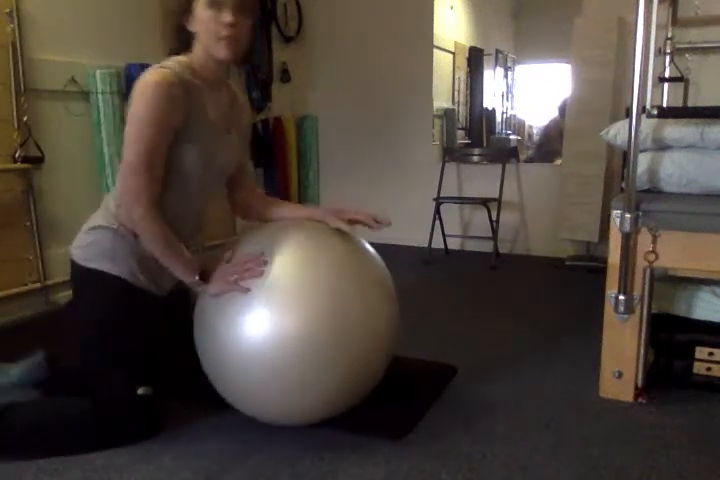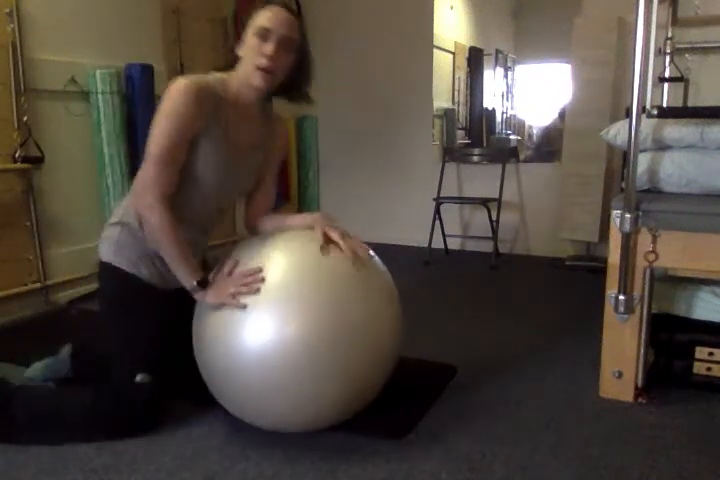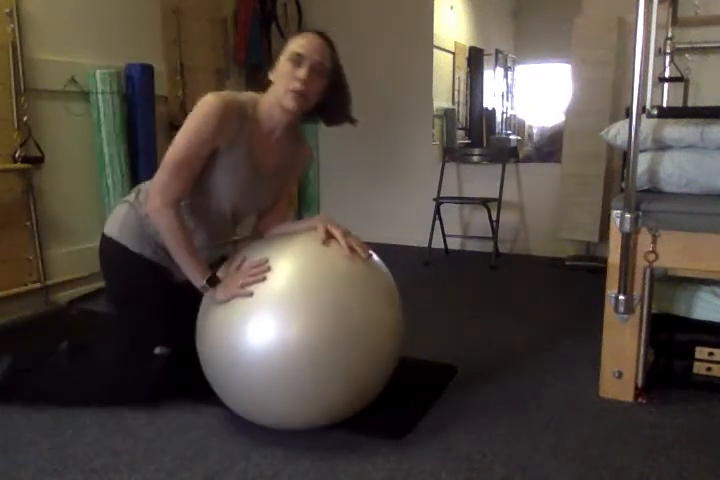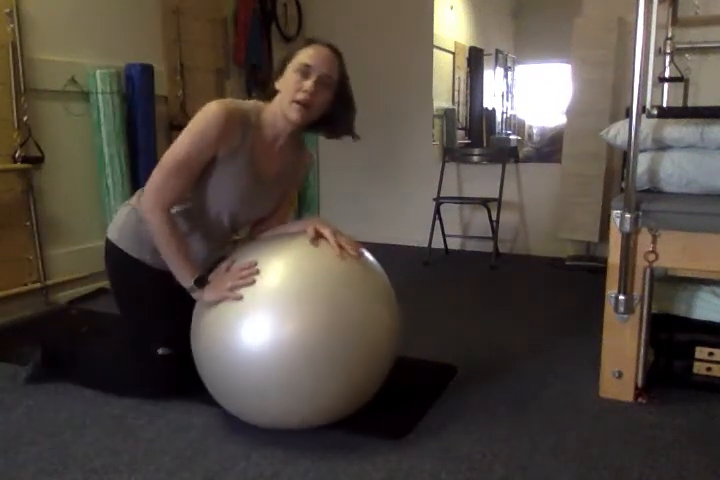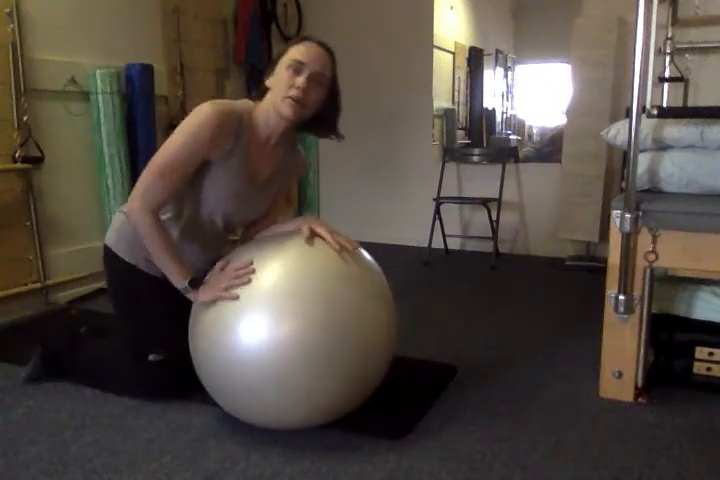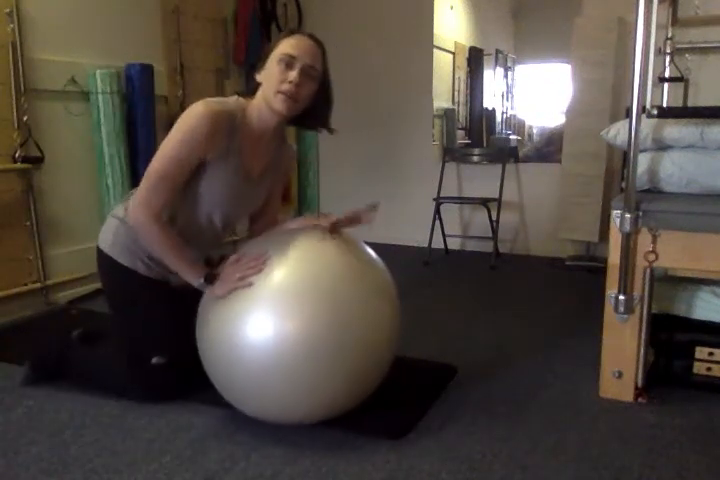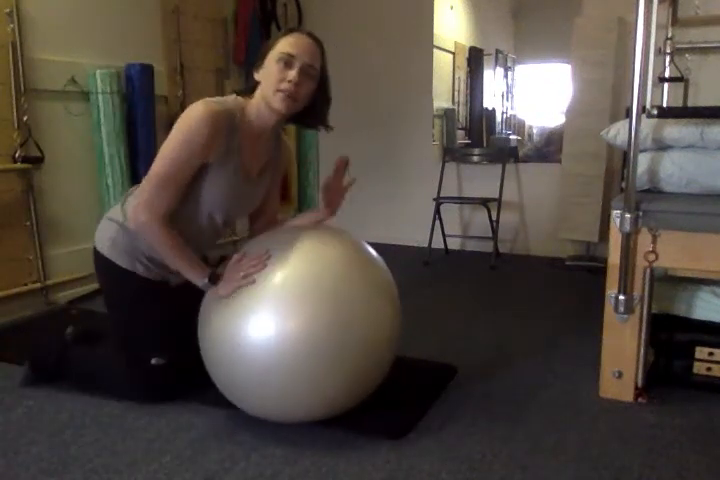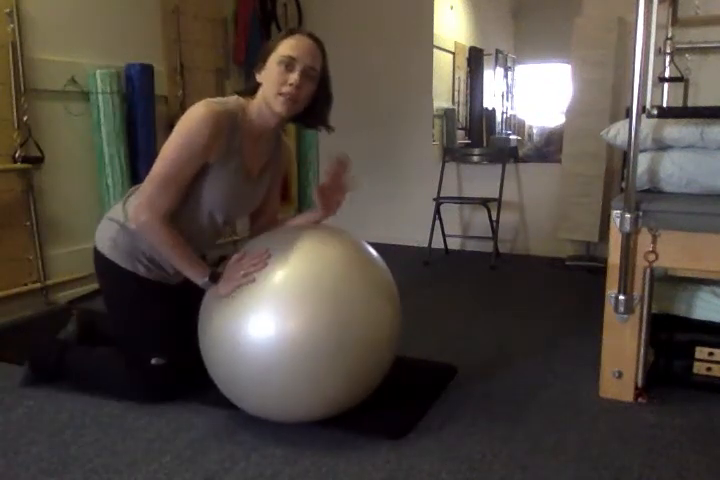
dt=0.2s
person 1, frame 1
left shoulder: (235, 104)
right shoulder: (164, 84)
left elbow: (248, 202)
right elbow: (136, 204)
left wrist: (316, 213)
right wrist: (201, 276)
left hip: (165, 266)
right hip: (114, 262)
left knee: (189, 377)
right knee: (133, 414)
left ankle: (64, 365)
person 1, frame 2
left shoulder: (274, 131)
right shoulder: (192, 93)
left elbow: (259, 219)
right elbow: (151, 200)
left wrist: (312, 221)
right wrist: (202, 285)
left hip: (182, 262)
right hip: (133, 258)
left knee: (204, 379)
right knee: (132, 412)
left ankle: (87, 359)
person 1, frame 3
left shoulder: (299, 153)
right shoulder: (222, 110)
left elbow: (266, 229)
right elbow: (160, 202)
left wrist: (314, 225)
right wrist: (210, 283)
left hip: (198, 253)
right hip: (139, 242)
left knee: (204, 369)
right knee: (148, 378)
person 1, frame 4
left shoulder: (299, 161)
right shoulder: (225, 118)
left elbow: (258, 232)
right elbow: (152, 202)
left wrist: (305, 226)
right wrist: (198, 284)
left hip: (203, 257)
right hip: (143, 247)
right knee: (167, 375)
left ankle: (95, 339)
right ankle: (63, 350)
person 1, frame 5
left shoulder: (292, 161)
right shoulder: (217, 119)
left elbow: (253, 233)
right elbow: (140, 206)
left wrist: (299, 226)
right wrist: (192, 286)
left hip: (197, 259)
right hip: (140, 253)
right knee: (165, 377)
left ankle: (96, 334)
right ankle: (62, 349)
person 1, frame 6
left shoulder: (282, 153)
right shoulder: (210, 117)
left elbow: (260, 232)
right elbow: (143, 212)
left wrist: (314, 223)
right wrist: (207, 280)
left hip: (186, 258)
right hip: (135, 254)
left knee: (205, 361)
right knee: (163, 381)
left ankle: (96, 339)
right ankle: (58, 355)
person 1, frame 7
left shoulder: (278, 151)
right shoulder: (209, 118)
left elbow: (262, 232)
right elbow: (145, 216)
left wrist: (319, 214)
right wrist: (212, 280)
left hip: (180, 258)
right hip: (132, 254)
left knee: (202, 359)
right knee: (161, 381)
left ankle: (90, 339)
right ankle: (53, 357)
person 1, frame 8
left shoulder: (277, 151)
right shoulder: (211, 119)
left elbow: (262, 233)
right elbow: (146, 215)
left wrist: (316, 214)
right wrist: (212, 279)
left hip: (180, 257)
right hip: (132, 255)
left knee: (204, 358)
right knee: (162, 382)
left ankle: (95, 335)
right ankle: (53, 356)
